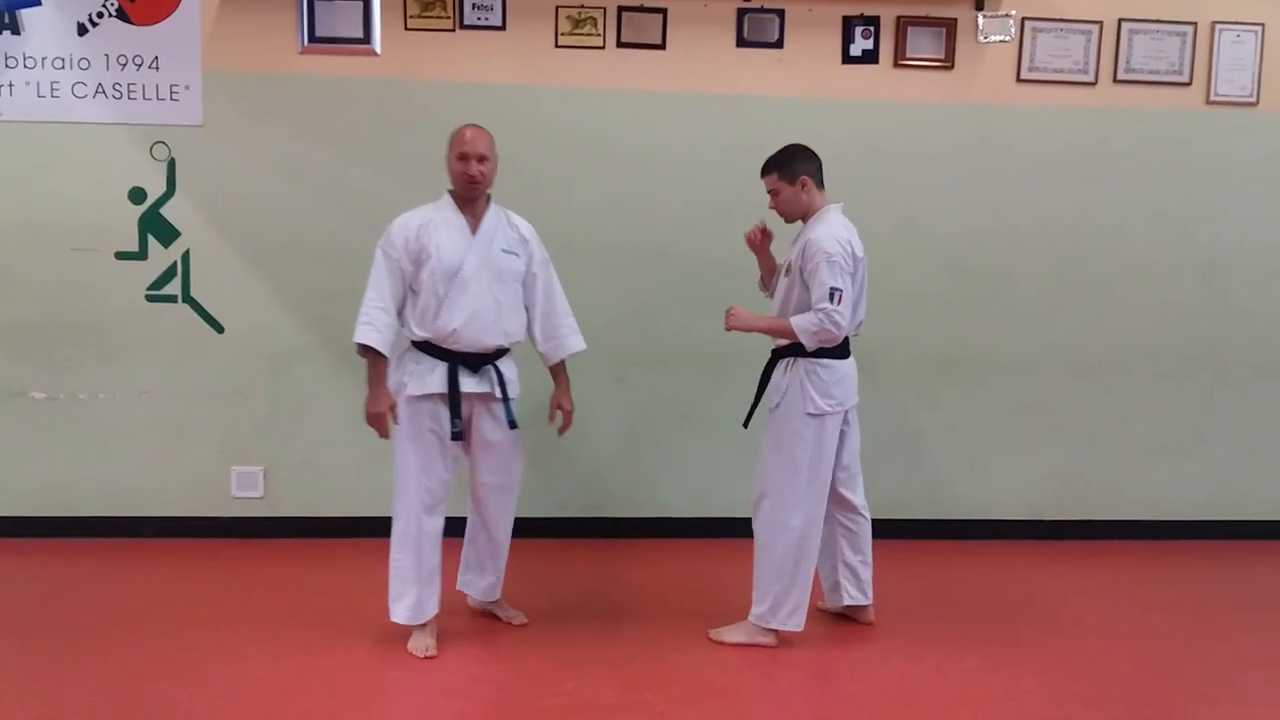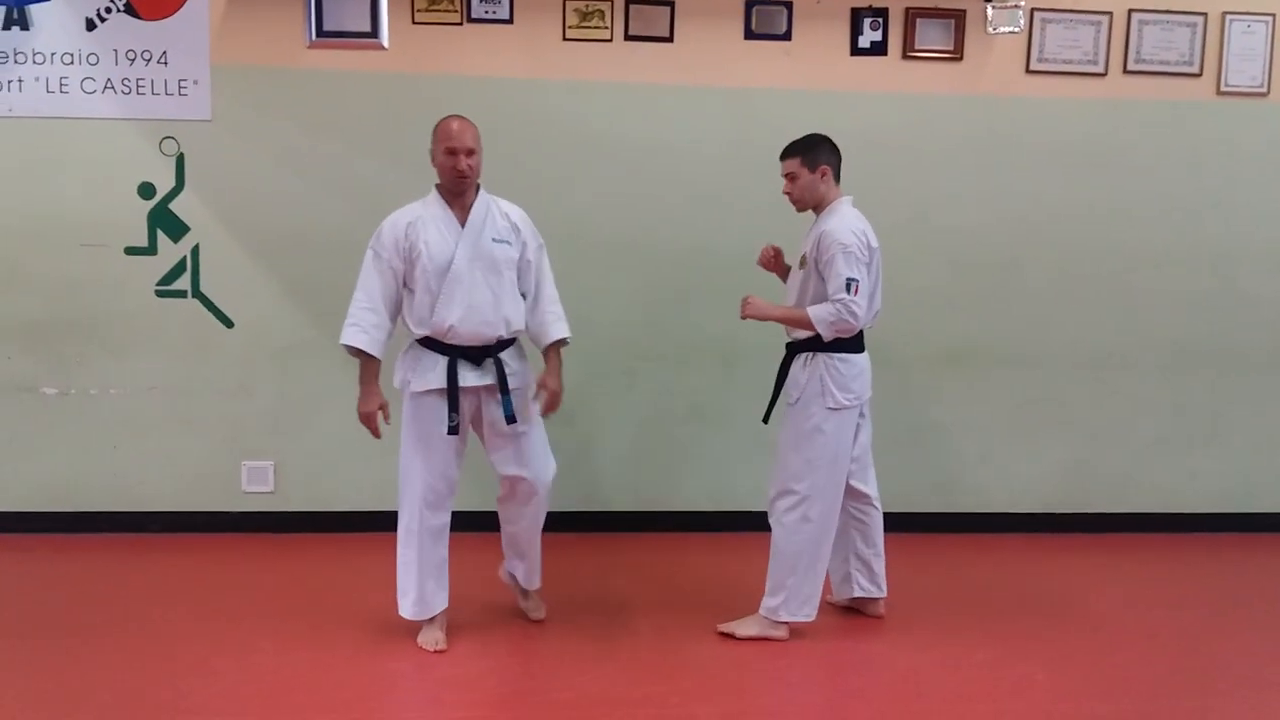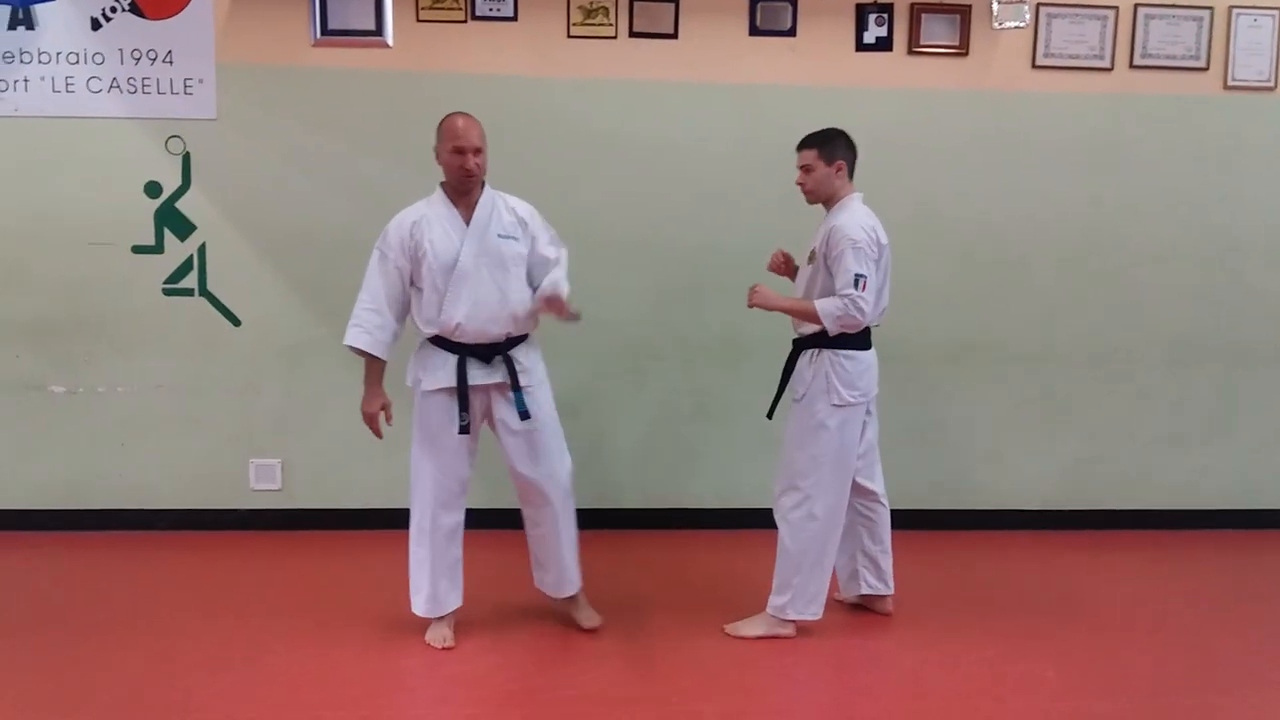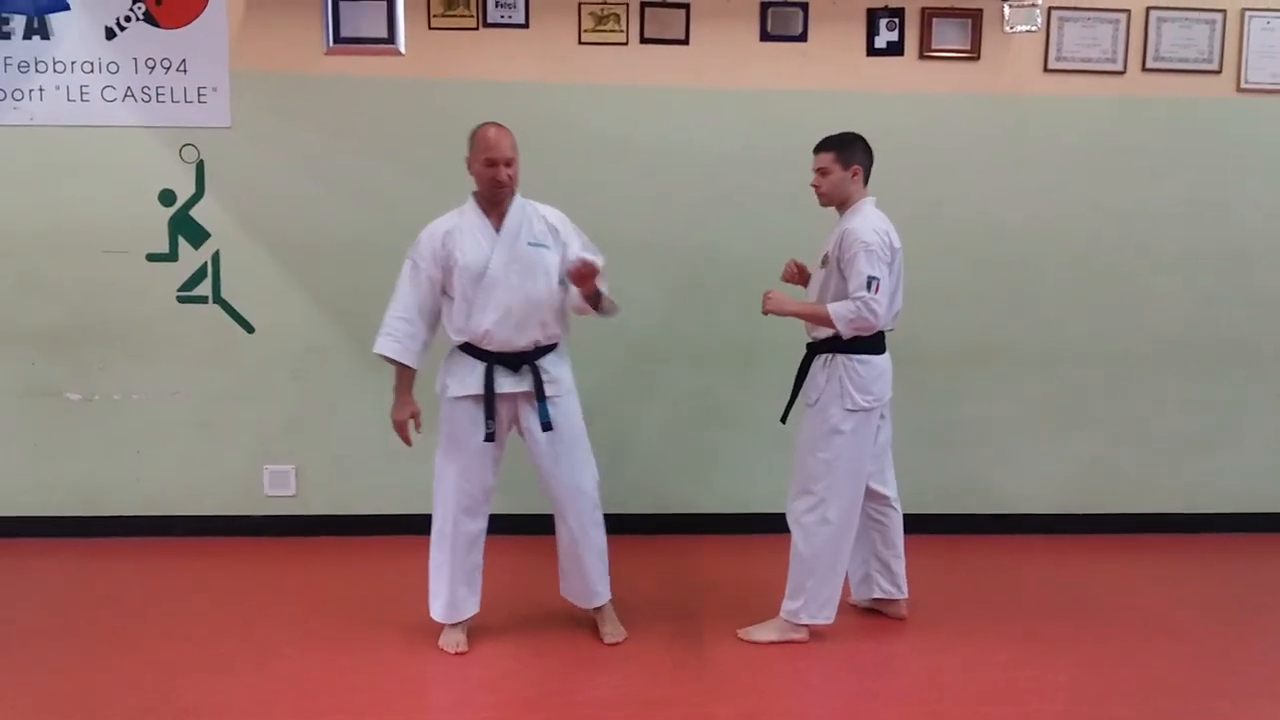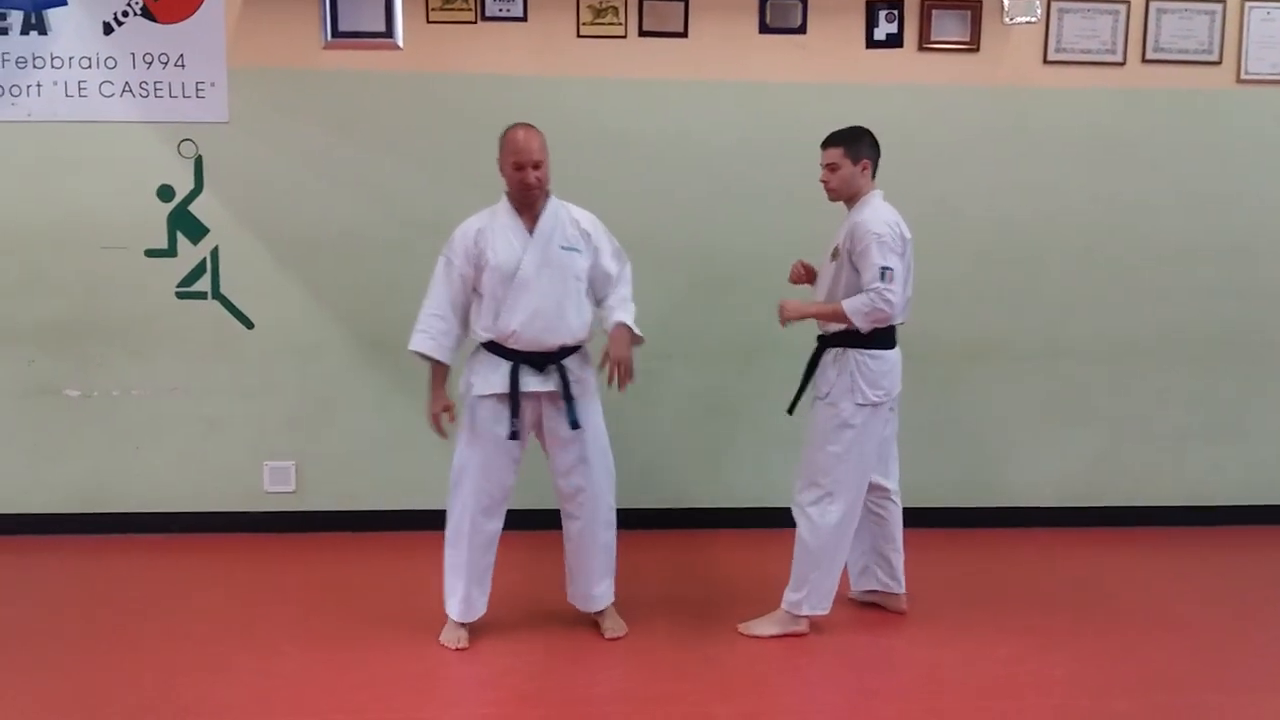
dt=0.2s
person 1, frame 1
left shoulder: (519, 233)
right shoulder: (411, 229)
left elbow: (547, 309)
right elbow: (381, 309)
left wrist: (561, 384)
right wrist: (377, 386)
left hip: (493, 378)
right hip: (429, 378)
left knee: (498, 494)
right knee: (420, 496)
left ankle: (484, 592)
right ankle: (420, 615)
person 1, frame 2
left shoulder: (513, 220)
right shoulder: (403, 226)
left elbow: (541, 295)
right elbow: (373, 307)
left wrist: (552, 366)
right wrist: (369, 387)
left hip: (503, 369)
right hip: (435, 372)
left knee: (531, 477)
right knee: (427, 492)
left ankle: (524, 578)
right ankle: (430, 610)
person 1, frame 3
left shoulder: (520, 216)
right shoulder: (410, 225)
left elbow: (554, 272)
right elbow: (379, 307)
left wrist: (556, 297)
right wrist: (373, 386)
left hip: (516, 367)
right hip: (445, 371)
left knee: (548, 479)
right knee: (438, 490)
left ankle: (568, 590)
right ankle: (439, 608)
person 1, frame 4
left shoulder: (552, 224)
right shoulder: (443, 235)
left elbow: (590, 293)
right elbow: (411, 315)
left wrist: (588, 286)
right wrist: (402, 394)
left hip: (545, 375)
right hip: (474, 380)
left knee: (576, 489)
right knee: (461, 497)
left ankle: (598, 602)
right ankle: (455, 614)
person 1, frame 5
left shoulder: (583, 226)
right shoulder: (474, 233)
left elbow: (617, 288)
right elbow: (444, 311)
left wrist: (620, 336)
right wrist: (438, 388)
left hip: (569, 377)
right hip: (498, 378)
left knee: (590, 491)
right knee: (477, 493)
left ankle: (599, 602)
right ankle: (461, 610)
person 2, frame 1
left shoulder: (825, 240)
right shoulder: (824, 231)
left elbow: (828, 324)
right elbow: (786, 292)
left wrist: (755, 324)
right wrist: (763, 255)
left hip: (810, 378)
right hip: (827, 375)
left knee: (785, 500)
right knee: (839, 492)
left ankle: (767, 621)
right ankle: (854, 598)
person 2, frame 2
left shoulder: (839, 232)
right shoulder: (835, 226)
left elbow: (846, 314)
left wrist: (771, 311)
right wrist: (784, 270)
left hip: (826, 372)
right hip: (838, 369)
left knee: (802, 493)
right knee: (852, 485)
left ankle: (779, 614)
right ankle: (865, 591)
person 2, frame 3
left shoulder: (849, 228)
right shoulder: (847, 222)
left elbow: (852, 310)
left wrist: (778, 302)
right wrist: (796, 273)
left hip: (833, 368)
right hip: (845, 365)
left knee: (807, 491)
right knee: (859, 482)
left ankle: (786, 612)
right ankle: (874, 589)
person 2, frame 4
left shoulder: (862, 232)
right shoulder: (860, 226)
left elbow: (865, 313)
left wrist: (792, 307)
right wrist: (809, 280)
left hip: (847, 373)
right hip: (859, 368)
left knee: (821, 495)
right knee: (871, 486)
left ankle: (798, 617)
right ankle: (887, 592)
person 2, frame 5
left shoulder: (872, 224)
right shoulder: (866, 220)
left elbow: (881, 303)
left wrist: (807, 309)
right wrist: (817, 278)
left hip: (857, 367)
right hip: (866, 363)
left knee: (826, 489)
right knee: (873, 481)
left ankle: (797, 609)
right ankle: (886, 586)
